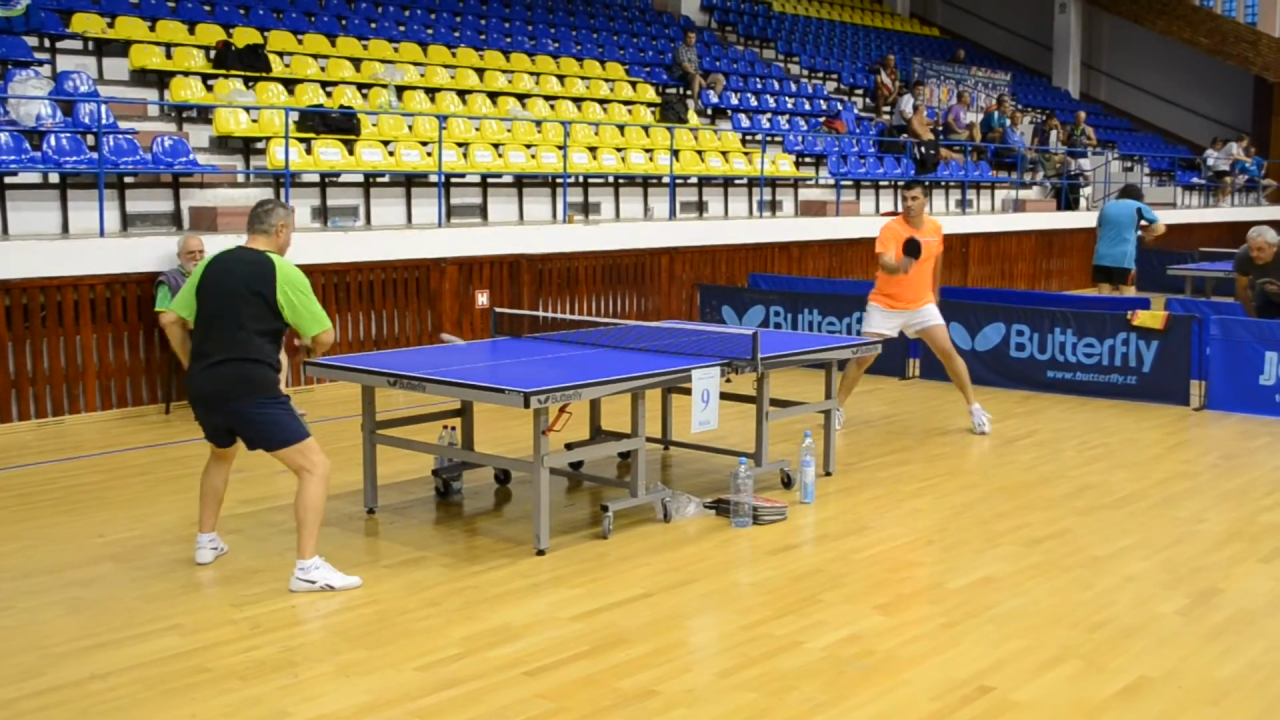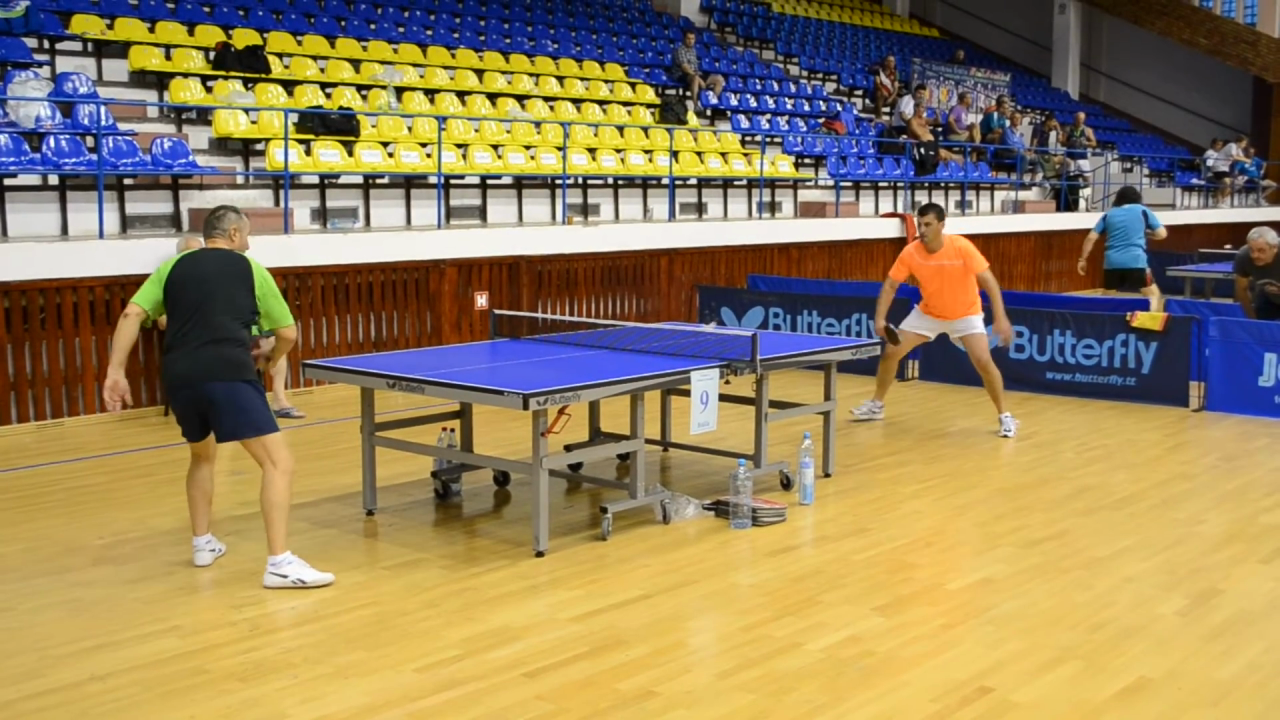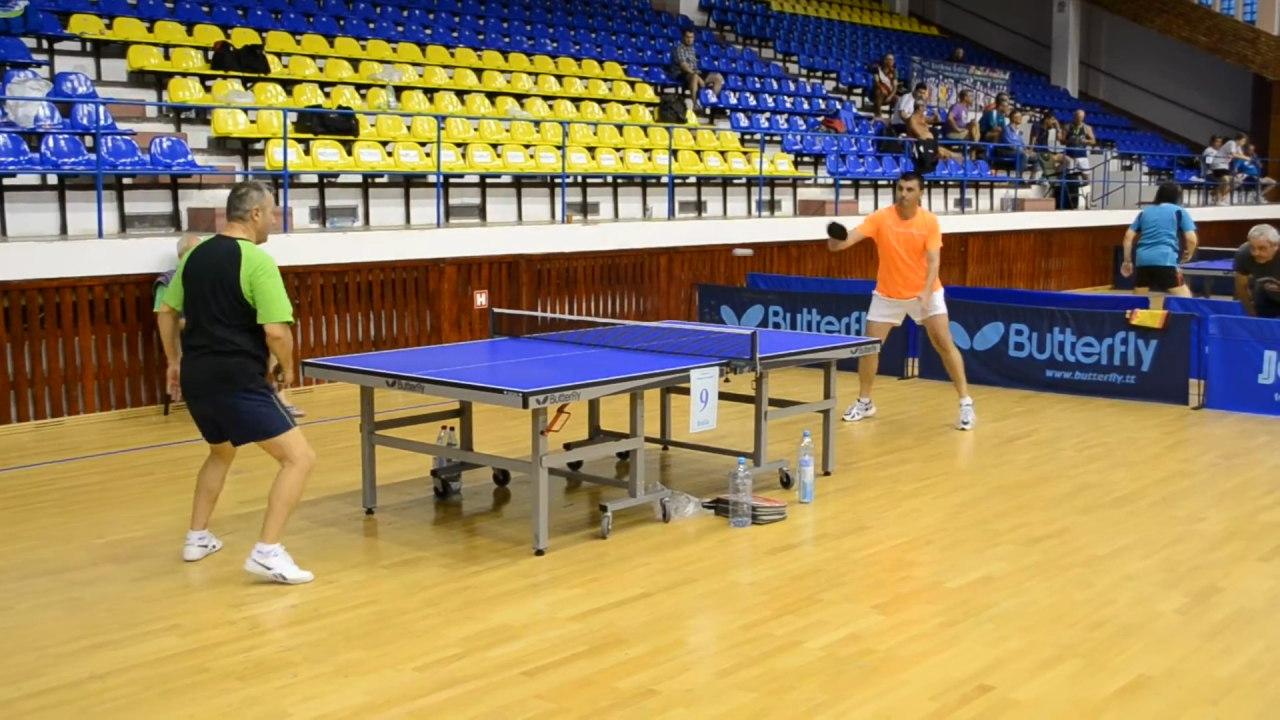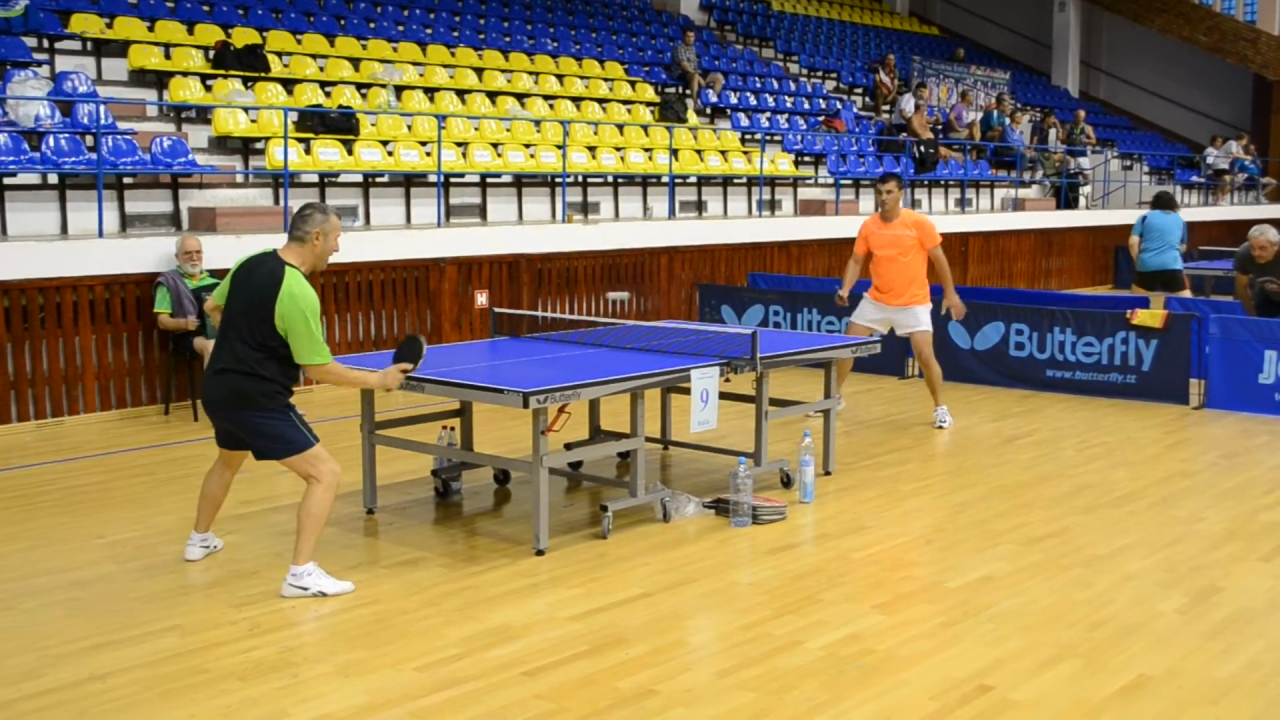
dt=0.5s
person 1, frame 1
left shoulder: (212, 265)
right shoulder: (284, 272)
left elbow: (171, 321)
right elbow: (324, 337)
left wrist: (195, 367)
right wrist: (311, 345)
left hip: (204, 388)
right hip: (252, 389)
left knee: (221, 456)
right knee: (315, 468)
left ankle: (206, 541)
right ankle: (308, 567)
person 1, frame 2
left shoulder: (173, 267)
right shoulder: (251, 269)
left elbow: (132, 315)
right elbow: (288, 335)
left wrist: (115, 372)
right wrist: (267, 360)
left hip: (180, 378)
right hip: (229, 376)
left knee: (202, 456)
right knee: (278, 463)
left ankle: (203, 543)
right ankle: (279, 561)
person 1, frame 3
left shoulder: (196, 255)
right shoulder: (258, 260)
left elbow: (166, 312)
right elbow: (275, 330)
left wrist: (176, 360)
right wrist: (287, 366)
left hip: (197, 379)
right hip: (238, 380)
left knee: (221, 453)
right knee: (299, 457)
left ankle: (197, 537)
right ankle: (267, 551)
person 1, frame 4
left shoulder: (250, 263)
right shoulder: (299, 294)
left elbow: (214, 307)
right elbow: (318, 368)
right wrist: (377, 378)
left hip: (218, 391)
right hip: (258, 401)
left knee: (228, 462)
right knee: (324, 475)
left ankle: (199, 539)
right ankle: (301, 574)
person 2, frame 1
left shoulder: (934, 228)
right shoulder: (890, 229)
right elbow: (884, 264)
left wrist: (934, 293)
right wrist: (900, 267)
left hip: (922, 304)
right hip: (885, 305)
left knee: (948, 353)
right knee: (863, 357)
left ankle: (974, 408)
right ankle: (837, 408)
person 2, frame 2
left shoulder: (962, 247)
right shoulder: (910, 253)
left elbow: (988, 280)
right elbow: (890, 285)
left wrist: (1000, 317)
right wrist: (879, 318)
left hip: (965, 314)
right hip: (928, 314)
left knee: (983, 361)
right knee: (890, 353)
left ankle: (1004, 416)
right ankle: (876, 404)
person 2, frame 3
left shoulder: (929, 222)
right shoulder: (881, 218)
left elbow: (933, 261)
right elbow: (852, 236)
left wrist: (927, 293)
right wrist: (836, 243)
left hip: (926, 292)
right hip: (888, 294)
left knee: (944, 343)
left ankle: (965, 401)
right ankle: (864, 402)
person 2, frame 4
left shoulder: (920, 222)
right shoulder: (869, 226)
left elbow: (939, 256)
right elbow: (856, 260)
left wrist: (950, 293)
right wrist: (845, 289)
left hip: (914, 302)
right hip: (877, 300)
left knee: (925, 357)
left ankle: (941, 408)
